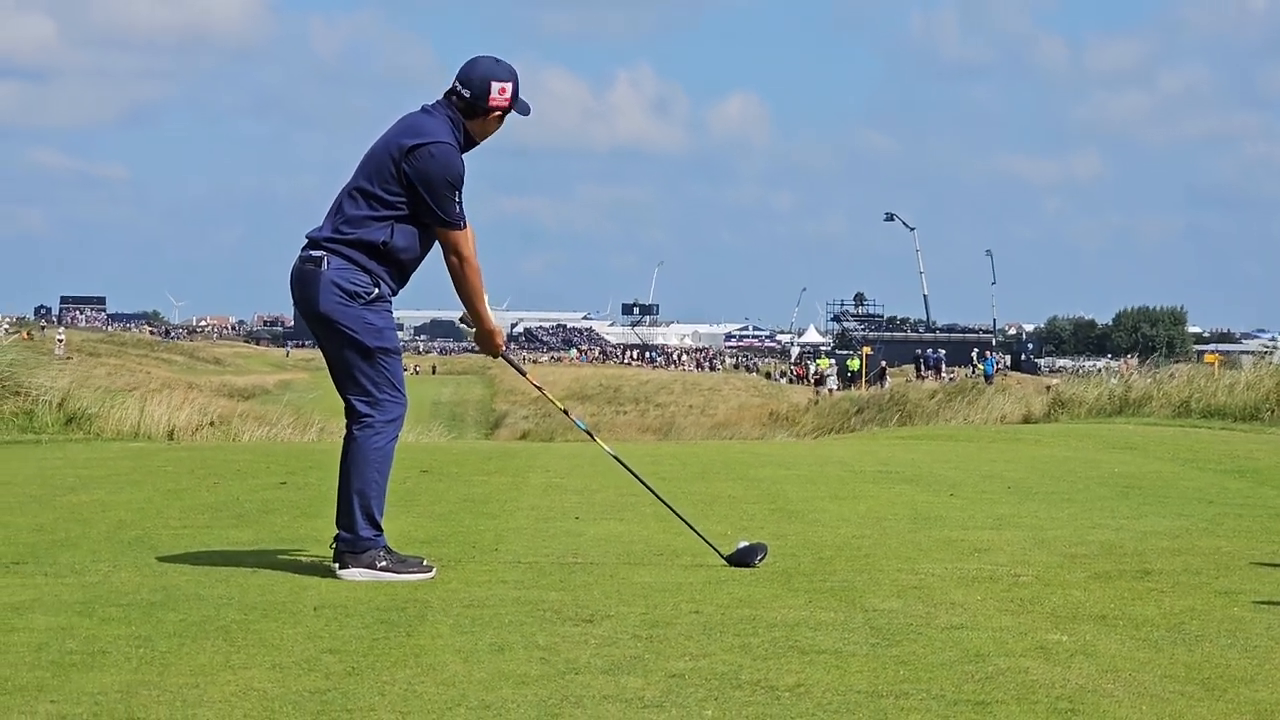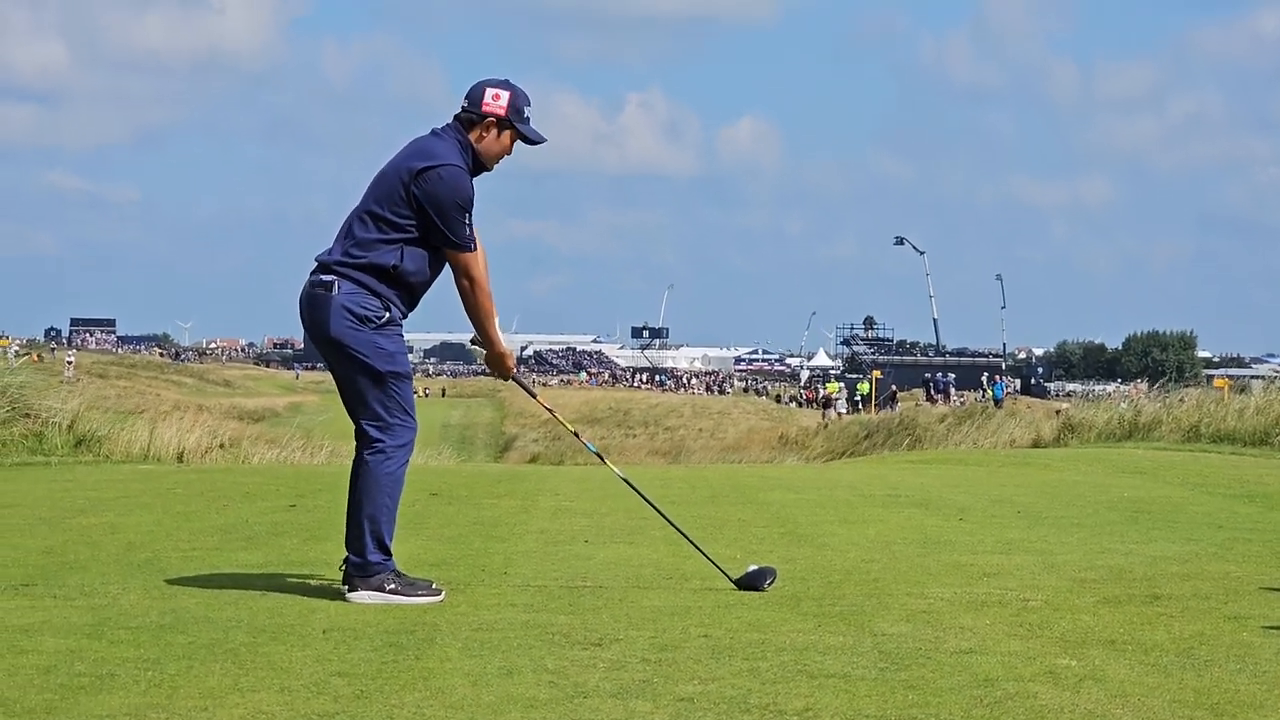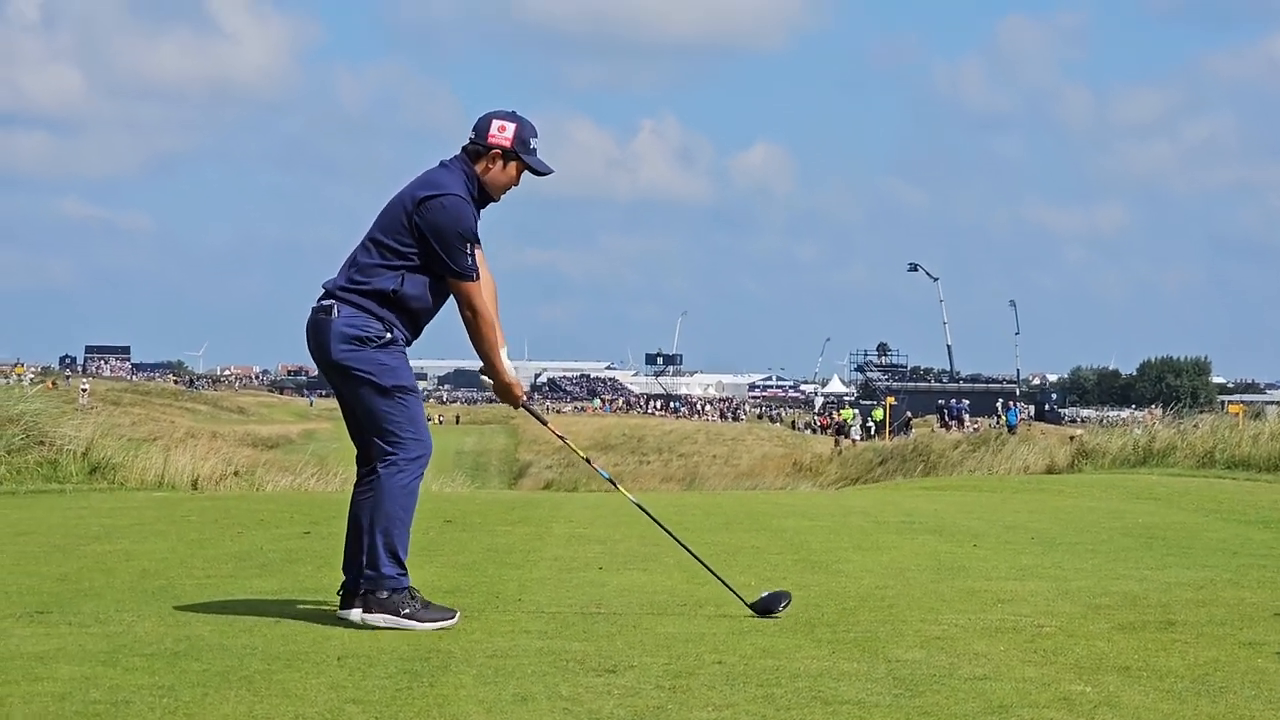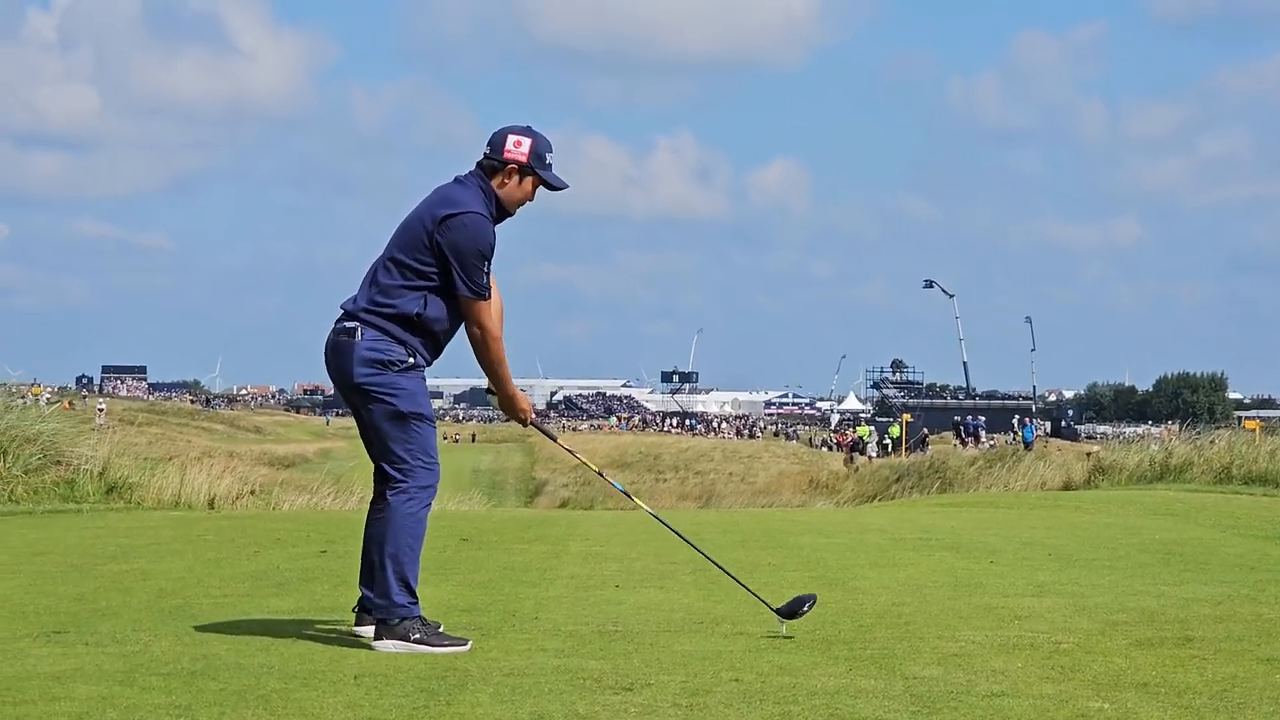
dt=0.5s
person 1, frame 1
left shoulder: (428, 129)
right shoulder: (435, 150)
left elbow: (460, 231)
right elbow: (458, 252)
left wrist: (483, 309)
right wrist: (485, 326)
left hip: (328, 278)
right hip: (350, 283)
left knee: (371, 410)
right knee: (381, 410)
left ankle: (354, 541)
right ankle: (362, 549)
person 1, frame 2
left shoulder: (436, 153)
right shoulder: (444, 172)
left elbow: (473, 250)
right elbow: (469, 274)
left wrist: (491, 337)
right wrist: (496, 348)
left hip: (334, 300)
right hip: (359, 307)
left knee: (380, 432)
right knee: (392, 433)
left ankle: (365, 561)
right ankle: (371, 573)
person 1, frame 3
left shoulder: (452, 190)
right shoulder: (448, 201)
left elbow: (482, 279)
right elbow: (472, 304)
left wrist: (502, 358)
right wrist: (500, 376)
left hip: (345, 330)
right hip: (361, 330)
left knee: (382, 456)
right knee: (407, 449)
left ankle: (359, 589)
right ankle: (387, 591)
person 1, frame 4
left shoulder: (462, 201)
right shoulder: (468, 219)
left elbow: (489, 296)
right elbow: (482, 325)
left wrist: (504, 381)
right wrist: (509, 394)
left hip: (362, 350)
right hip: (383, 353)
left knee: (398, 476)
right knee: (415, 479)
left ankle: (375, 607)
right ankle: (398, 619)
